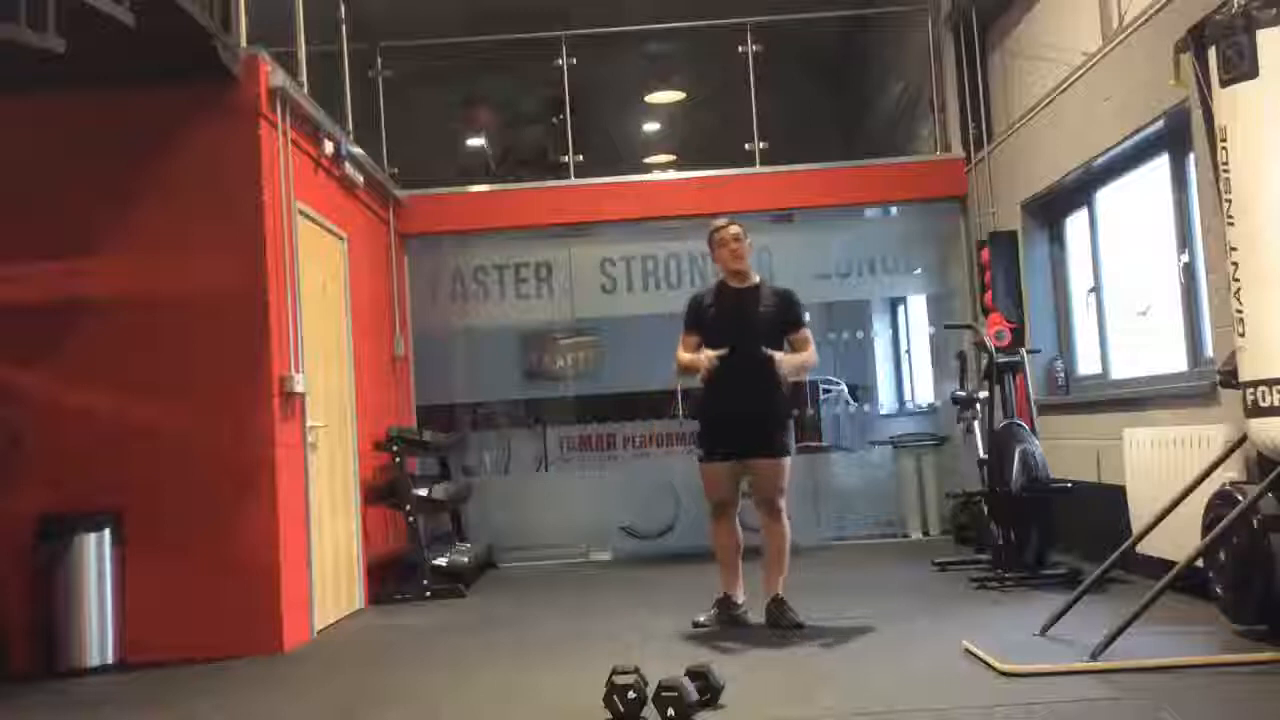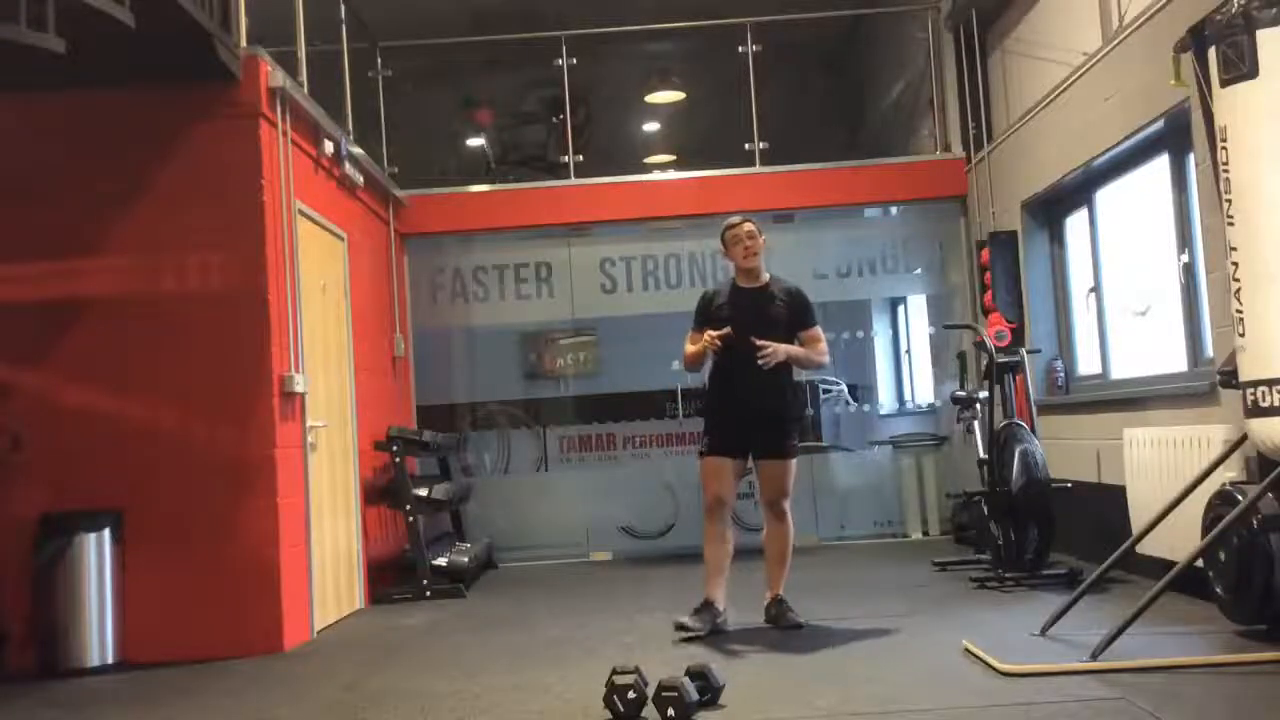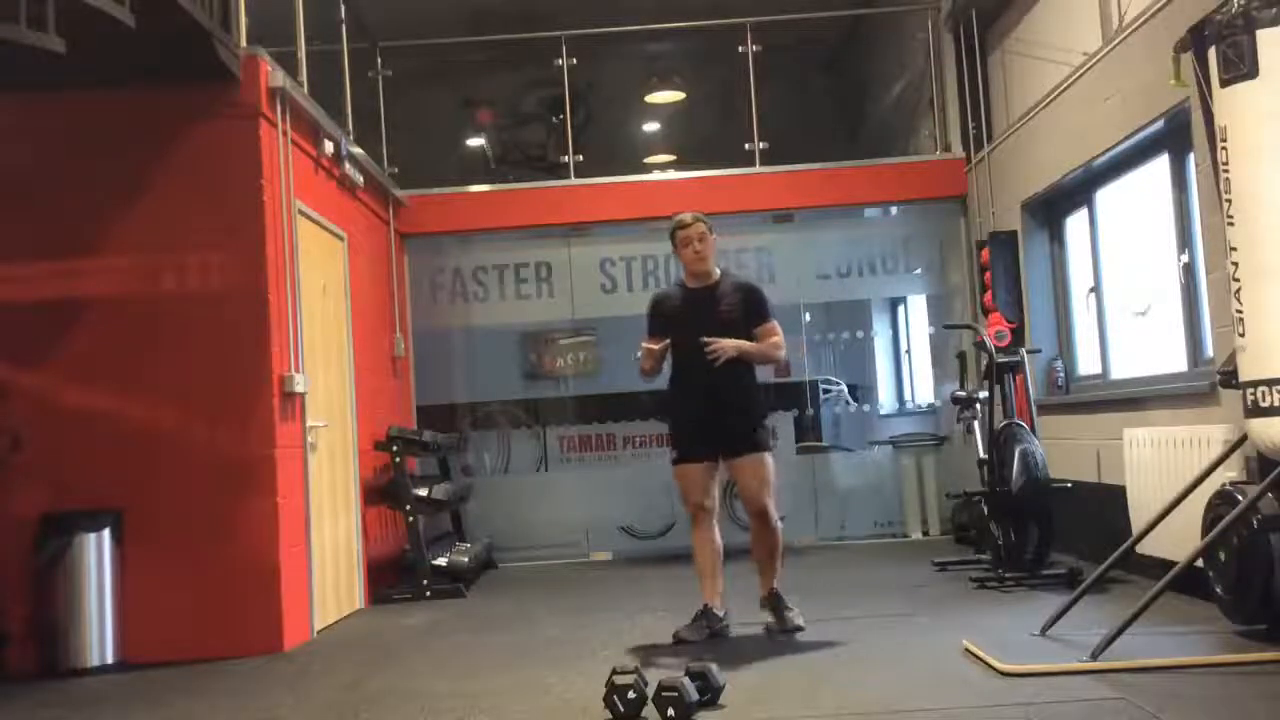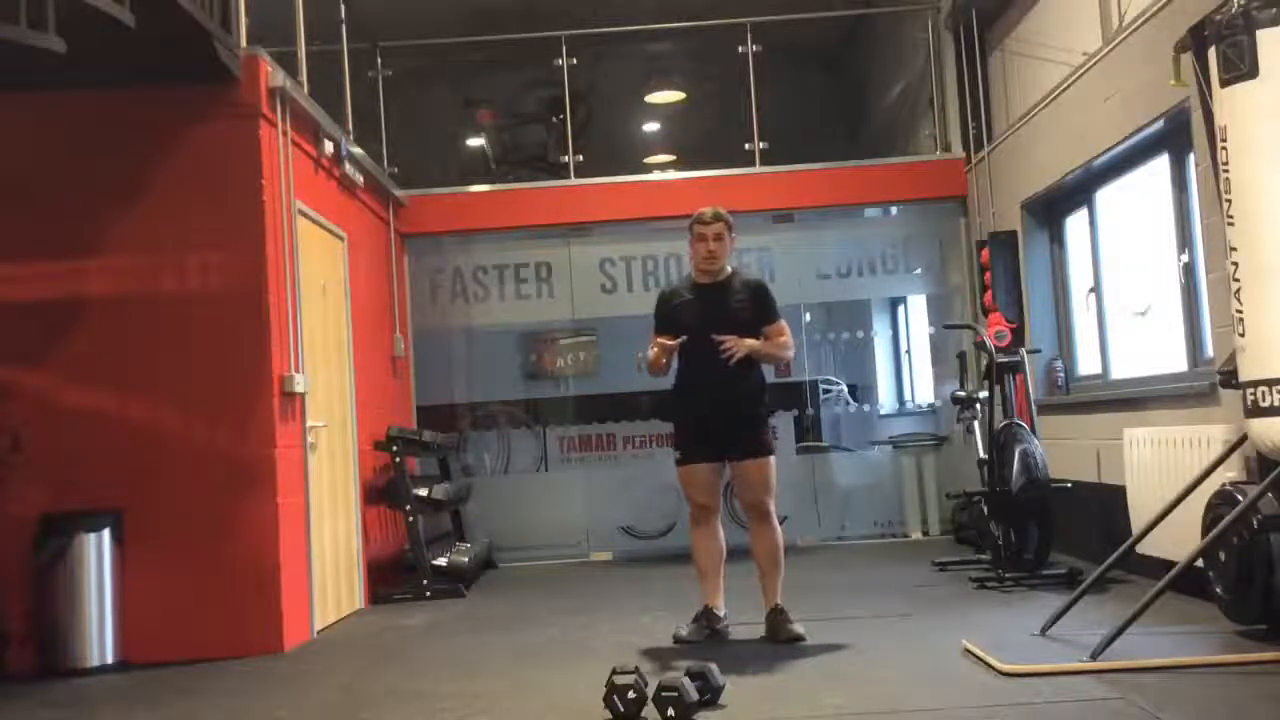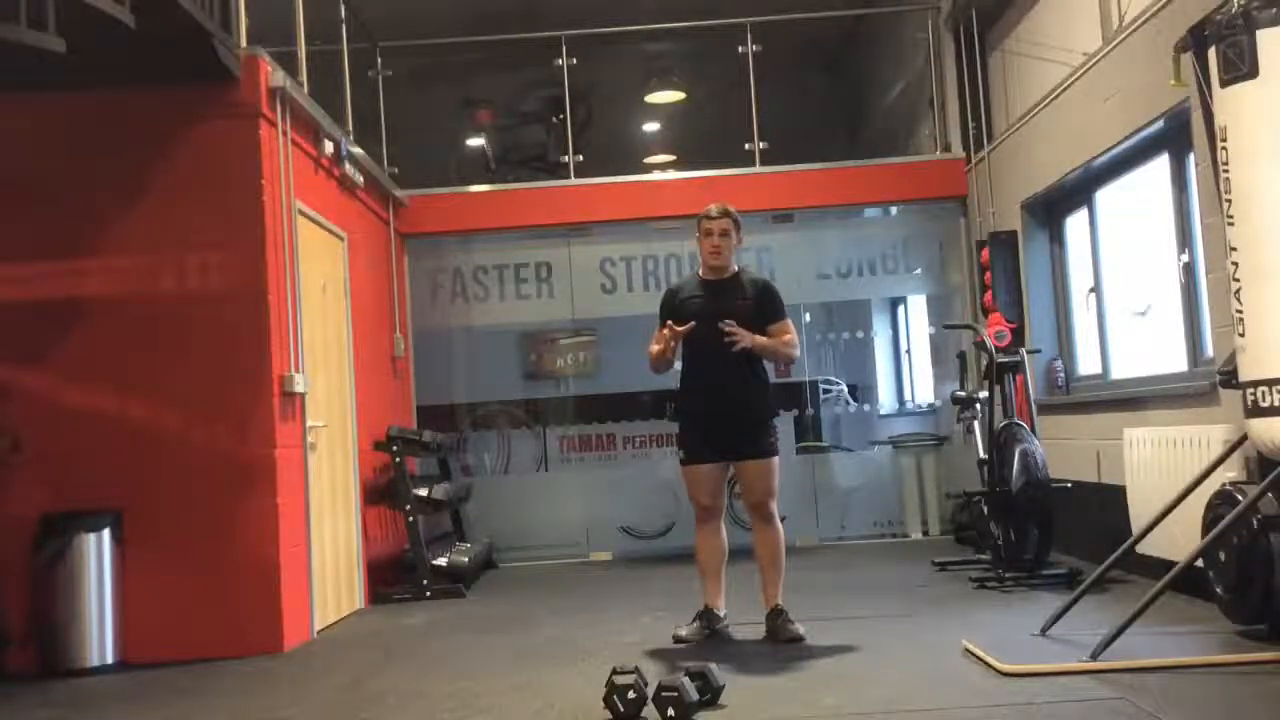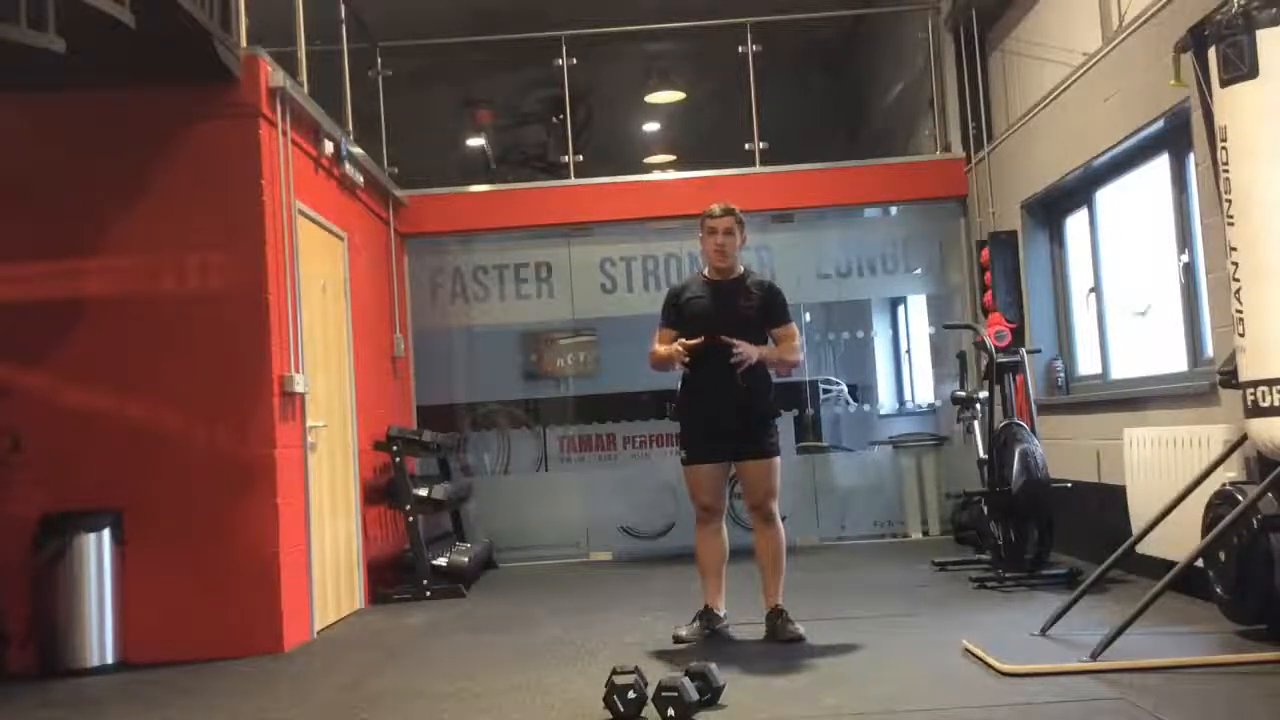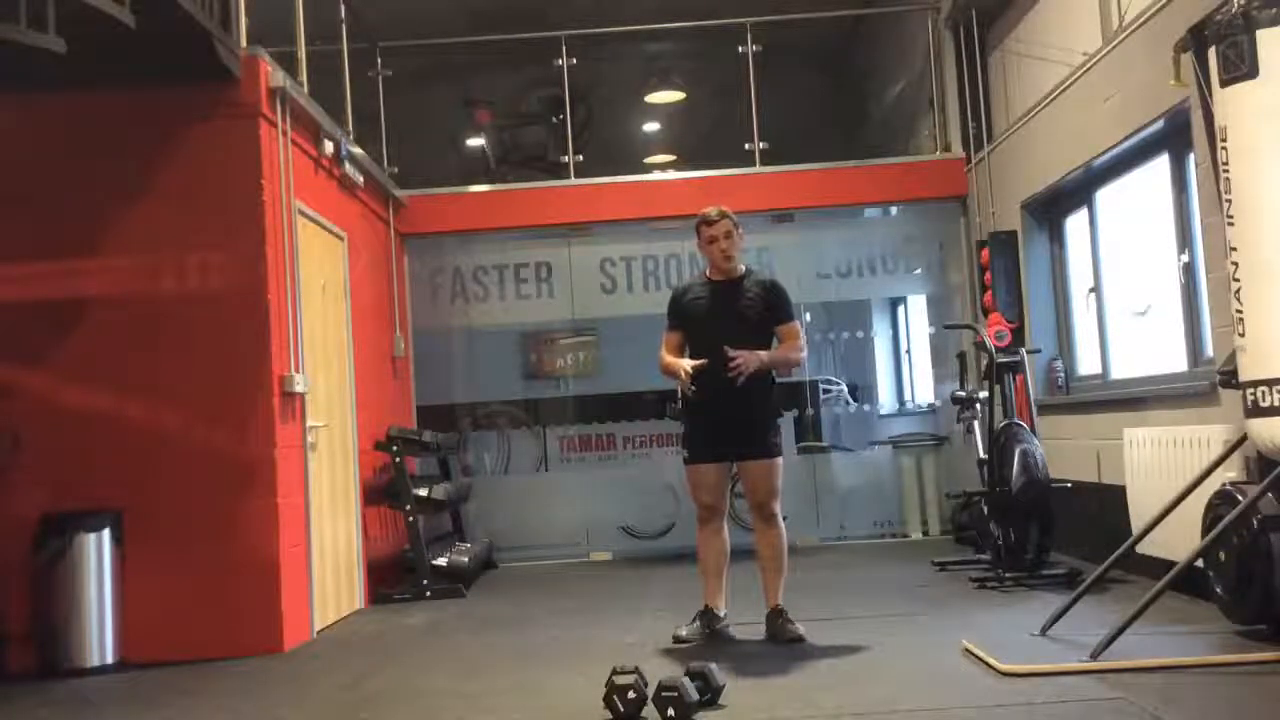
dt=0.7s
person 1, frame 1
left shoulder: (781, 298)
right shoulder: (702, 303)
left elbow: (809, 350)
right elbow: (682, 357)
left wrist: (793, 361)
right wrist: (698, 359)
left hip: (768, 417)
right hip: (718, 420)
left knee: (773, 506)
right knee: (722, 509)
left ankle: (776, 599)
right ankle: (731, 600)
person 1, frame 2
left shoulder: (791, 296)
right shoulder: (713, 300)
left elbow: (821, 354)
right elbow: (690, 362)
left wrist: (787, 350)
right wrist: (703, 347)
left hip: (776, 416)
right hip: (724, 418)
left knee: (777, 507)
right knee: (716, 506)
left ankle: (775, 600)
right ankle: (714, 604)
person 1, frame 3
left shoulder: (744, 292)
right shoulder: (664, 303)
left elbow: (777, 349)
right elbow: (651, 371)
left wrist: (739, 346)
right wrist: (647, 361)
left hip: (743, 416)
right hip: (689, 422)
left knee: (762, 508)
right knee: (701, 512)
left ankle: (772, 593)
right ankle: (713, 611)
person 1, frame 4
left shoulder: (753, 290)
right shoulder: (672, 298)
left elbow: (786, 348)
right elbow: (656, 365)
left wrist: (751, 345)
right wrist: (658, 355)
left hip: (747, 417)
right hip: (694, 421)
left knee: (761, 509)
right knee: (702, 512)
left ankle: (775, 610)
right ankle: (712, 612)
person 1, frame 5
left shoulder: (760, 289)
right shoulder: (678, 294)
left elbow: (791, 349)
right elbow: (657, 362)
left wrist: (755, 340)
right wrist: (666, 345)
left hip: (752, 417)
right hip: (699, 420)
left knee: (764, 509)
right knee: (707, 513)
left ankle: (776, 611)
right ankle: (712, 612)
person 1, frame 6
left shoulder: (764, 290)
right shoulder: (682, 294)
left elbow: (794, 352)
right elbow: (657, 352)
left wrist: (760, 352)
right wrist: (671, 352)
left hip: (754, 418)
right hip: (701, 420)
left knee: (765, 511)
right knee: (708, 513)
left ankle: (776, 611)
right ankle: (713, 612)
person 1, frame 7
left shoulder: (767, 288)
right shoulder: (685, 295)
left elbow: (797, 349)
right elbow: (667, 353)
left wrist: (760, 357)
right wrist: (679, 366)
left hip: (756, 418)
right hip: (703, 420)
left knee: (767, 510)
right knee: (709, 513)
left ankle: (776, 611)
right ankle: (713, 612)
